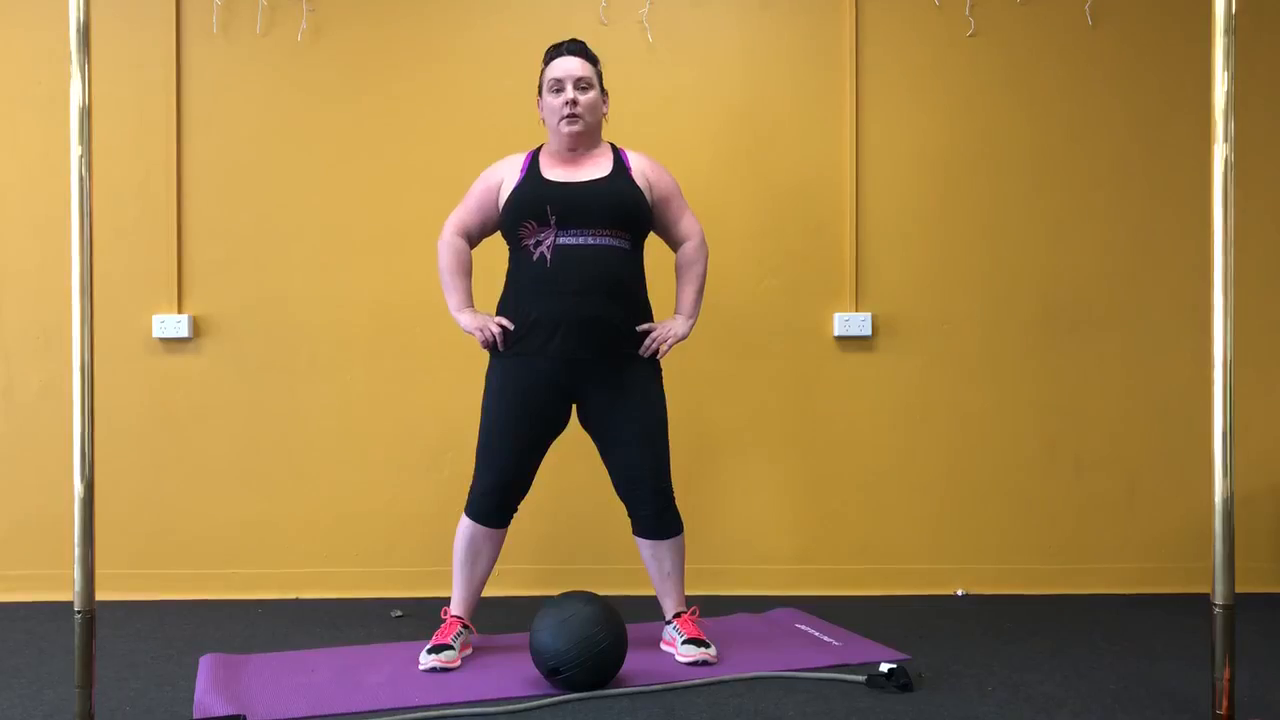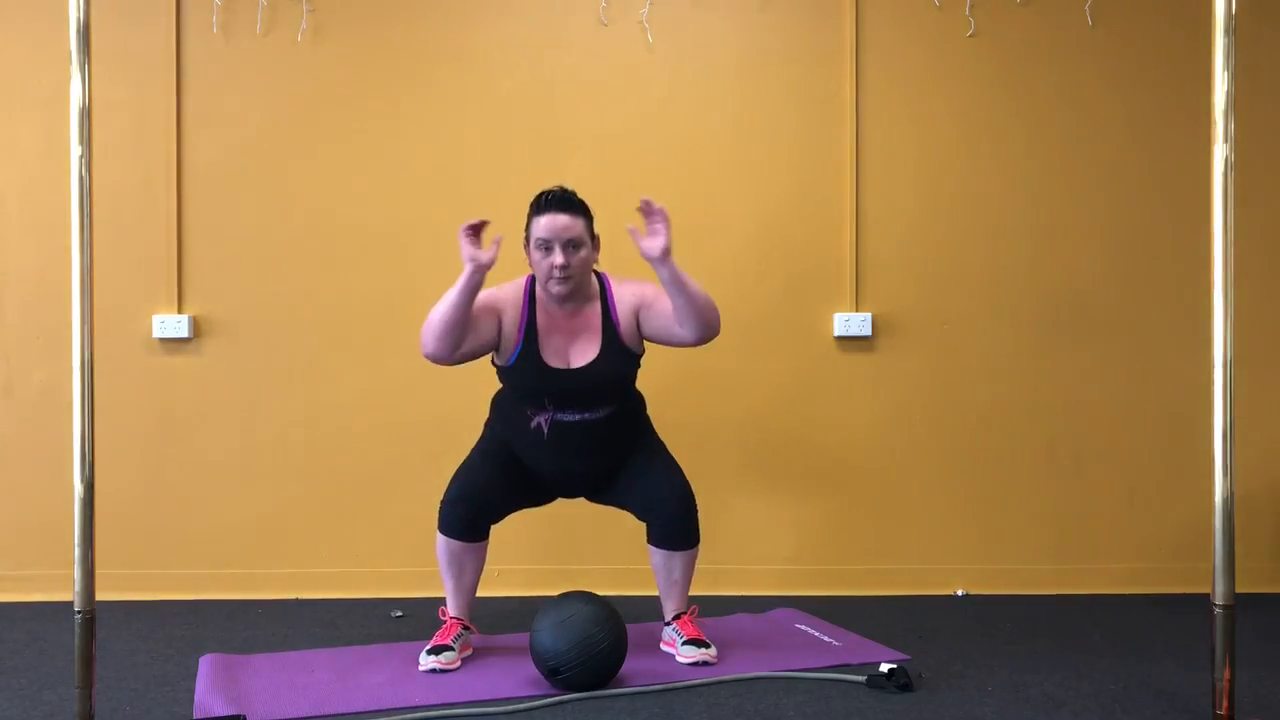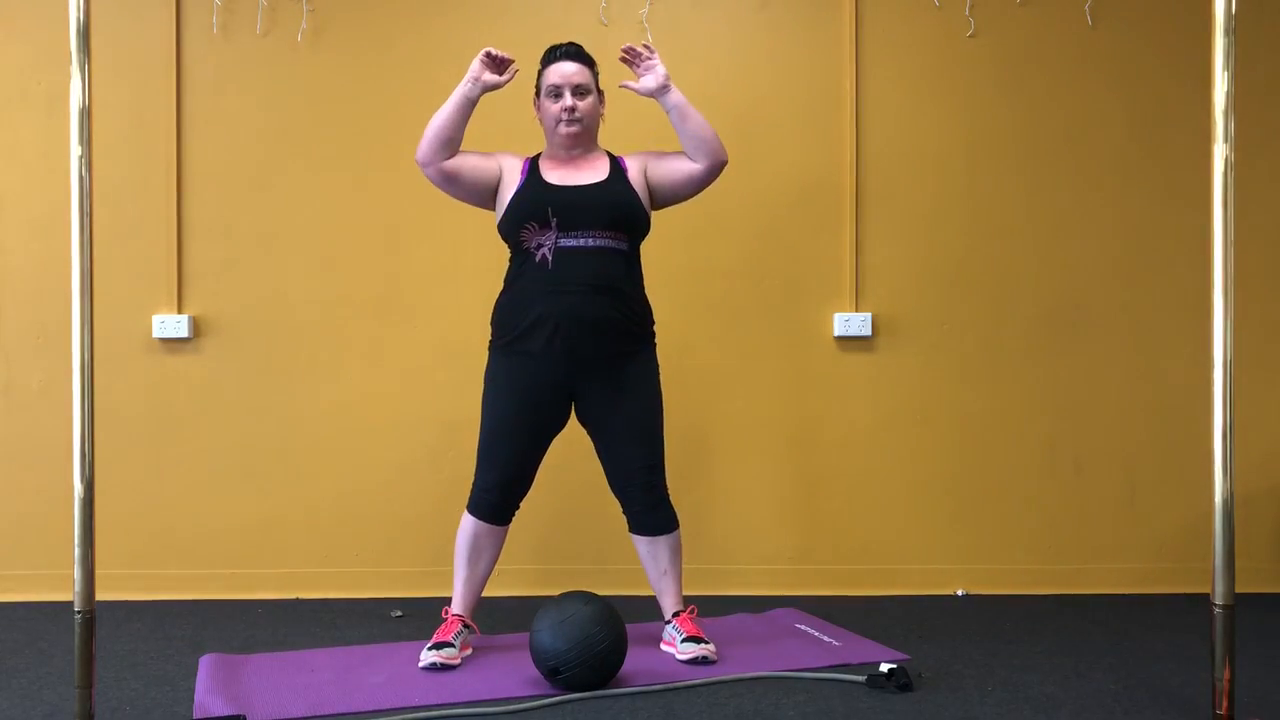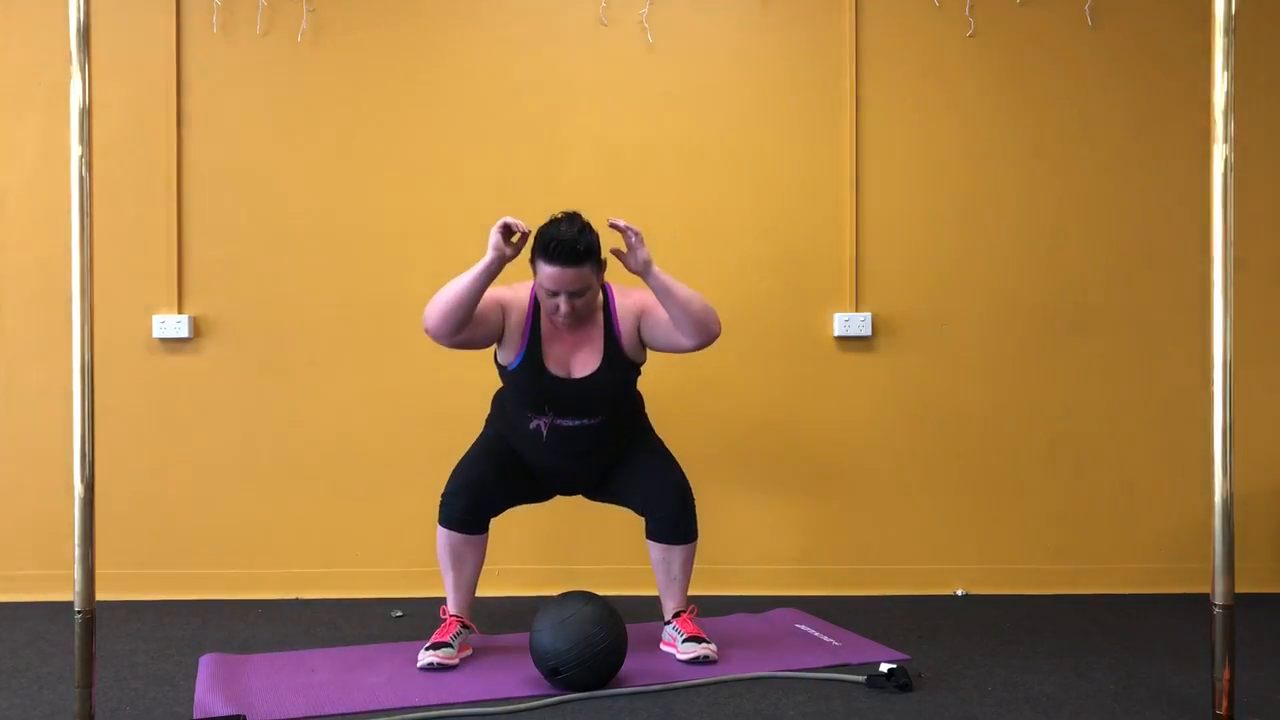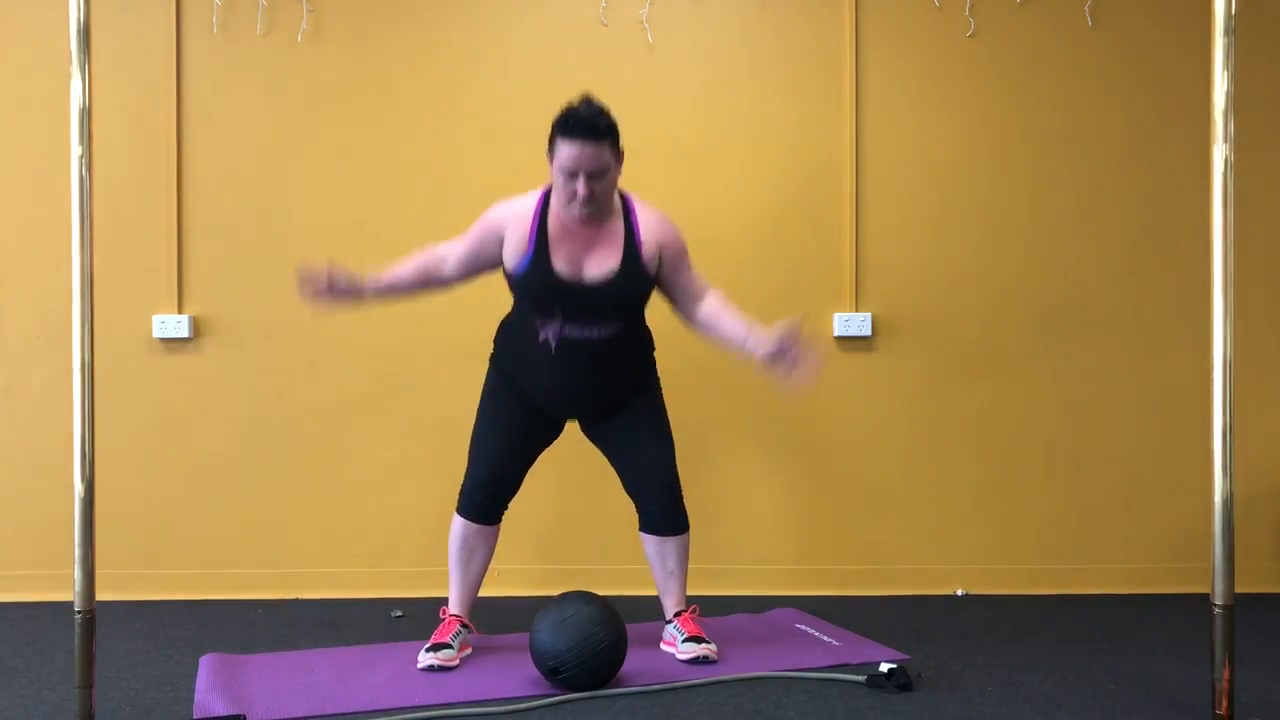
dt=1s
person 1, frame 1
left shoulder: (640, 172)
right shoulder: (509, 174)
left elbow: (690, 240)
right elbow: (454, 236)
left wrist: (684, 318)
right wrist: (464, 312)
left hip: (622, 364)
right hip: (528, 360)
left knee: (649, 493)
right knee: (493, 490)
left ankle: (678, 621)
right ankle: (456, 624)
person 1, frame 2
left shoulder: (629, 302)
right shoulder: (504, 307)
left elbow: (699, 331)
right elbow: (438, 350)
left wrist: (665, 264)
right wrist: (471, 276)
left hip: (619, 452)
right hip: (519, 453)
left knee: (675, 505)
right knee: (461, 505)
left ankle: (678, 624)
right ankle: (455, 627)
person 1, frame 3
left shoulder: (635, 173)
right shoulder: (509, 175)
left elbow: (710, 161)
right elbow: (432, 160)
left wrist: (664, 92)
right wrist: (472, 87)
left hip: (620, 359)
right hip: (527, 356)
left knee: (643, 489)
right knee: (495, 488)
left ankle: (677, 620)
right ankle: (457, 622)
person 1, frame 4
left shoulder: (630, 312)
right shoulder: (510, 310)
left elbow: (703, 332)
right elbow: (437, 327)
left wrist: (650, 272)
right wrist: (491, 263)
left hip: (616, 451)
right hip: (521, 449)
left knee: (673, 500)
right knee: (462, 498)
left ankle: (678, 621)
right ankle: (455, 624)
person 1, frame 5
left shoulder: (651, 228)
right shoulder: (516, 218)
left elbow: (697, 301)
right elbow: (449, 262)
left wrist: (757, 342)
right wrist: (365, 286)
left hip: (622, 391)
right hip: (524, 382)
left knee: (660, 491)
right knee: (484, 487)
left ankle: (678, 620)
right ankle: (455, 622)
